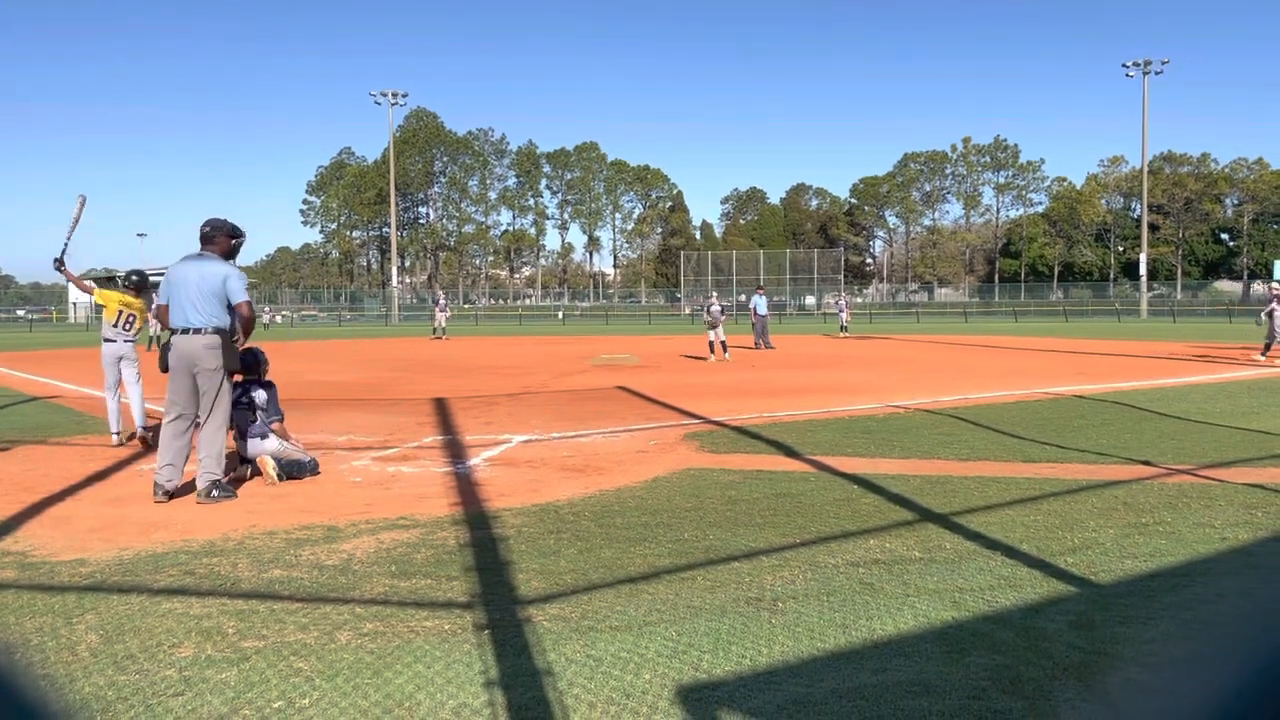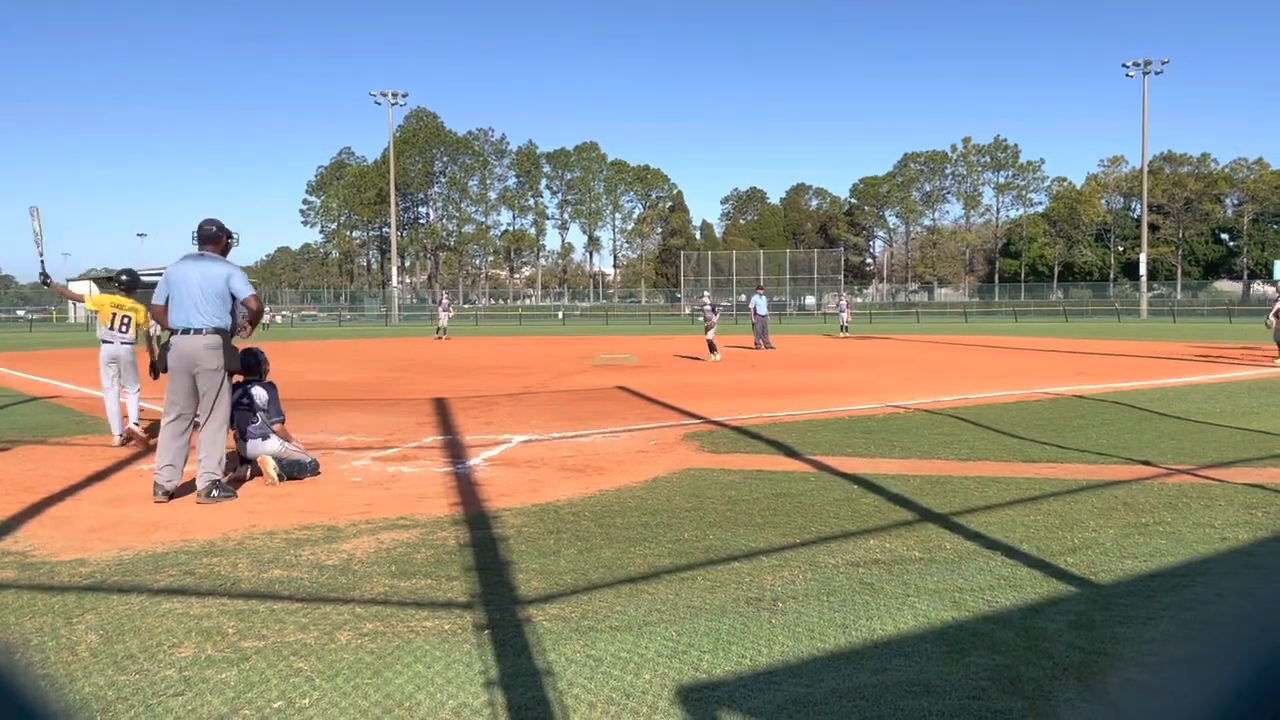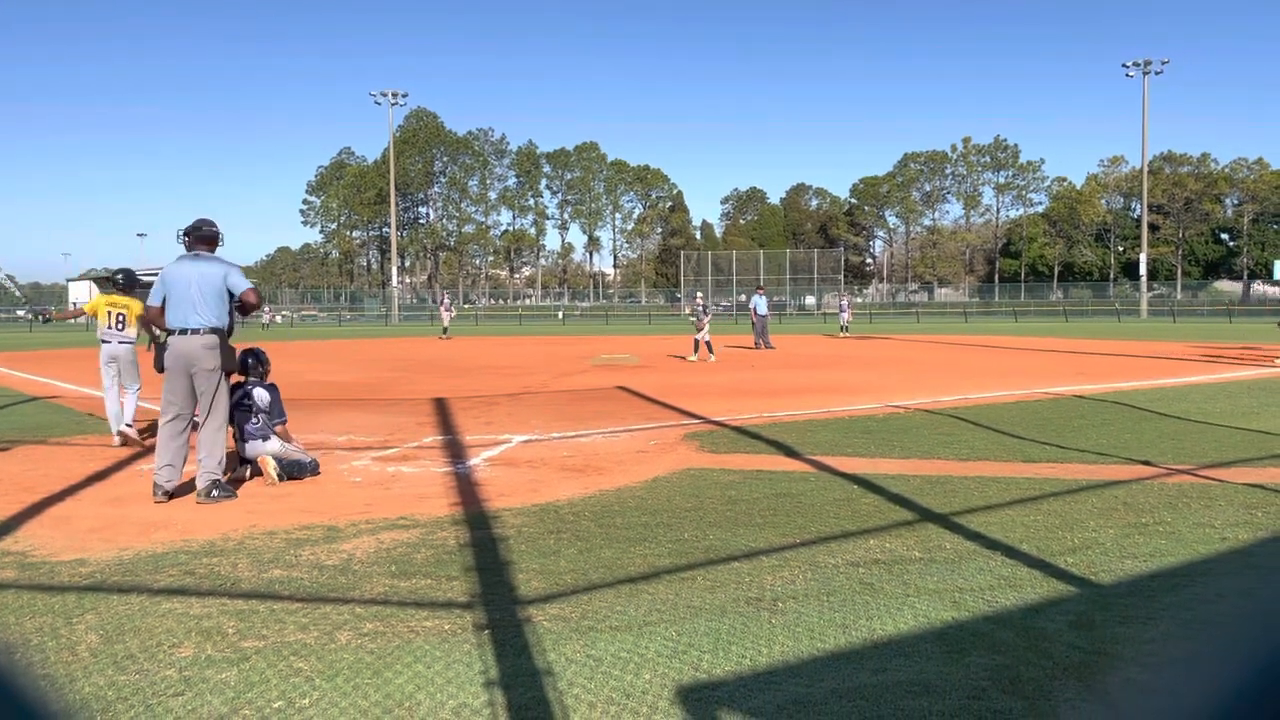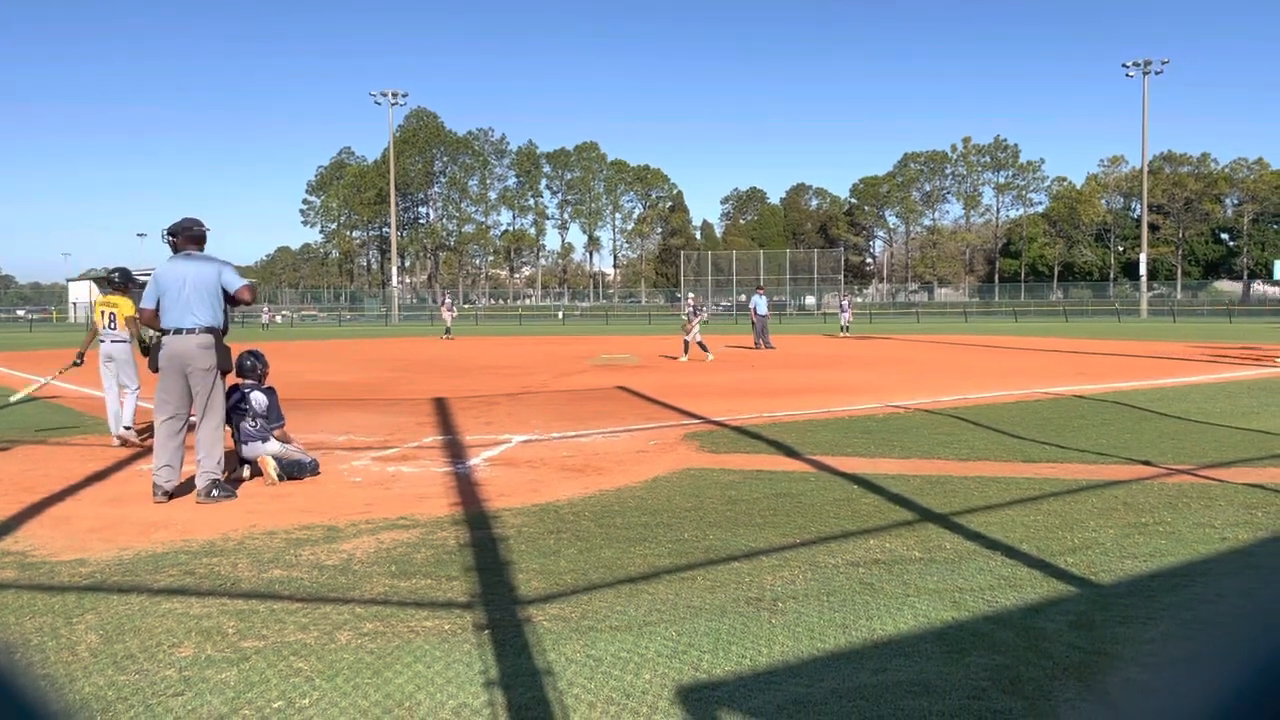
dt=0.2s
person 1, frame 1
left shoulder: (176, 268)
right shoulder: (228, 271)
left elbow: (161, 311)
right elbow: (246, 312)
right wrist: (244, 336)
left hip: (178, 345)
right hip: (212, 345)
left knee: (177, 415)
right knee: (214, 416)
left ankle: (164, 482)
right ankle: (210, 484)
person 1, frame 2
left shoulder: (175, 269)
right shoulder: (229, 270)
left elbow: (157, 311)
right elbow: (255, 306)
right wrist: (250, 325)
left hip: (178, 345)
right hip: (212, 346)
left knee: (175, 416)
right knee: (214, 417)
left ankle: (164, 483)
right ankle: (210, 484)
person 1, frame 3
left shoulder: (170, 269)
right shoulder: (225, 268)
left elbow: (152, 313)
right elbow: (253, 299)
right wrist: (241, 309)
left hip: (175, 346)
right hip: (209, 345)
left knee: (173, 416)
right knee: (213, 416)
left ankle: (163, 483)
right ankle: (210, 484)
person 1, frame 4
left shoulder: (162, 270)
right shoulder: (219, 267)
left elbow: (146, 316)
right elbow: (247, 296)
right wrist: (226, 299)
left hip: (169, 346)
right hip: (204, 345)
left knee: (169, 416)
right knee: (210, 416)
left ankle: (163, 483)
right ankle: (209, 484)
